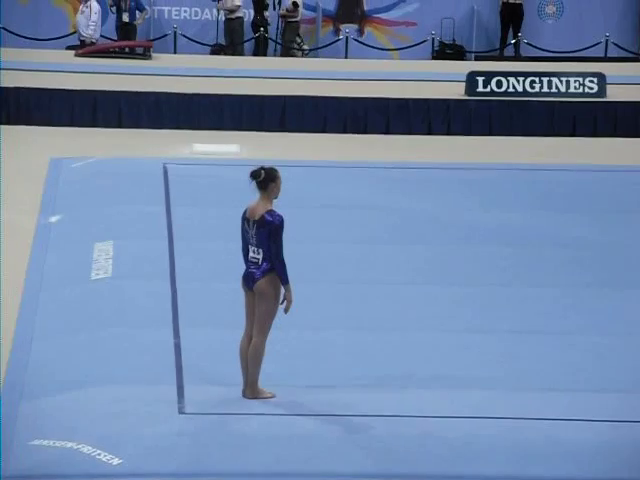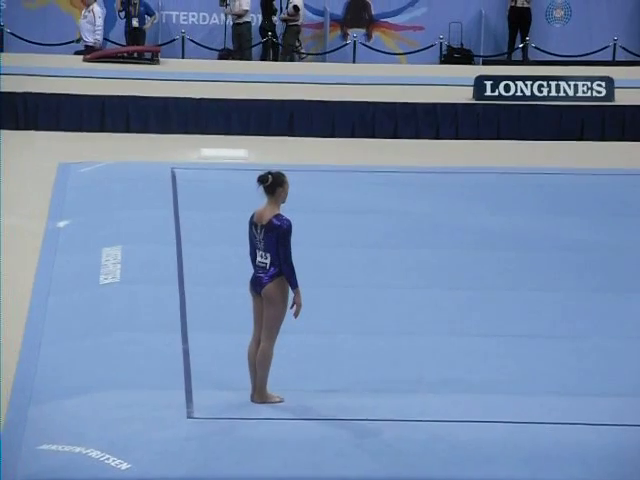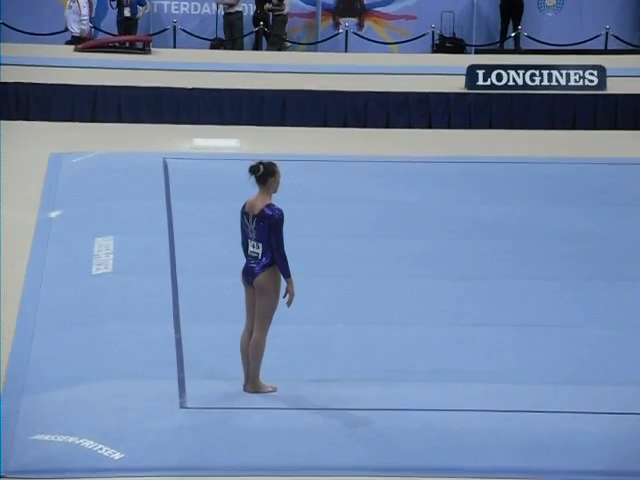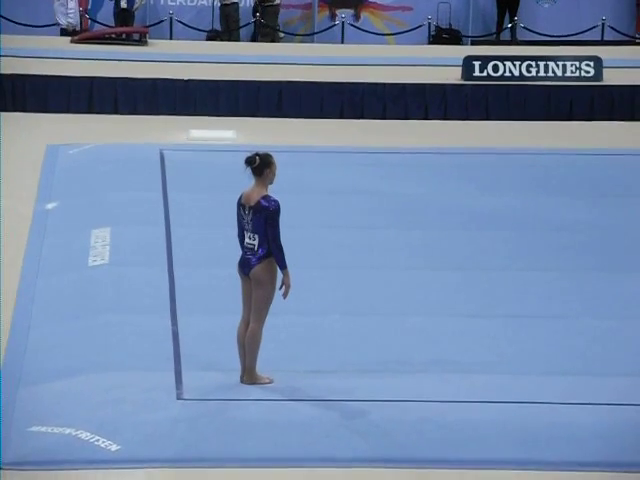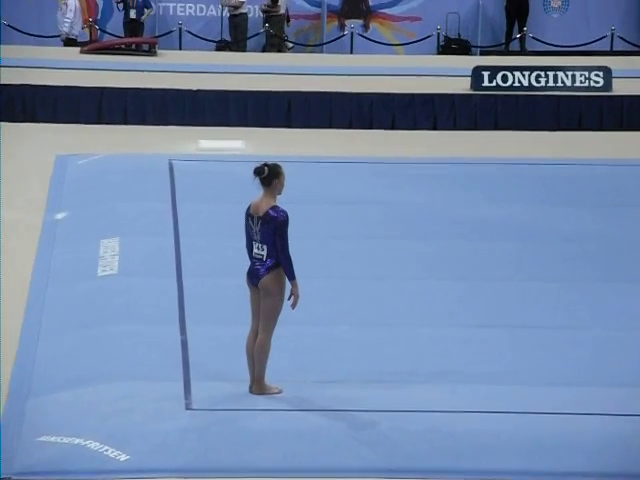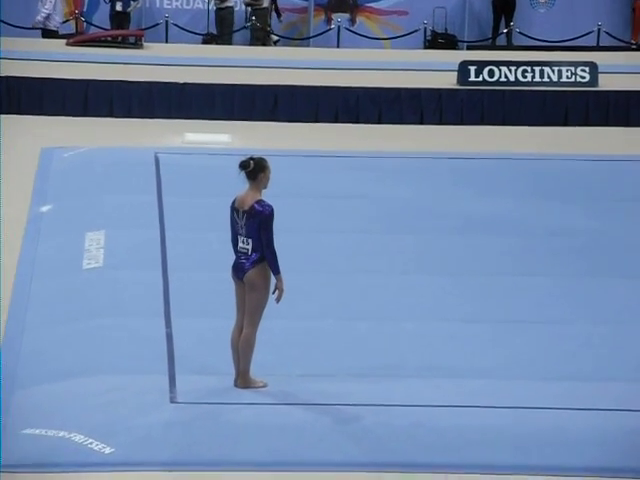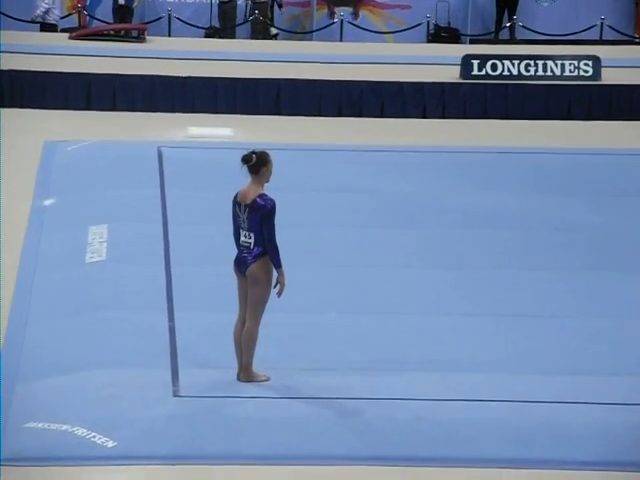
dt=0.2s
person 1, frame 1
left shoulder: (247, 212)
right shoulder: (274, 218)
right elbow: (277, 256)
right wrist: (287, 288)
left hip: (249, 276)
right hip: (266, 280)
left knee: (249, 332)
right knee: (260, 336)
left ankle: (247, 385)
right ankle: (253, 388)
person 1, frame 2
left shoulder: (254, 217)
right shoulder: (282, 223)
right elbow: (286, 261)
right wrist: (296, 292)
left hip: (256, 281)
right hip: (274, 284)
left knee: (256, 337)
right knee: (268, 340)
left ankle: (255, 390)
right ankle: (261, 393)
person 1, frame 3
left shoulder: (245, 207)
right shoulder: (274, 212)
right elbow: (278, 250)
right wrist: (289, 281)
left hip: (248, 270)
right hip: (266, 274)
left knee: (249, 327)
right knee: (260, 330)
left ankle: (248, 379)
right ankle: (254, 382)
person 1, frame 4
left shoulder: (242, 198)
right shoulder: (270, 204)
right elbow: (274, 242)
right wrist: (285, 272)
left hip: (244, 262)
right hip: (262, 266)
left knee: (246, 318)
right knee: (256, 322)
left ankle: (245, 371)
right ankle: (251, 374)
person 1, frame 5
left shoulder: (250, 208)
right shoulder: (279, 214)
right elbow: (283, 252)
right wrist: (294, 283)
left hip: (253, 272)
right hip: (271, 276)
left knee: (255, 328)
right knee: (265, 332)
left ankle: (253, 381)
right ankle: (260, 384)
person 1, frame 6
left shoulder: (235, 202)
right shoulder: (264, 209)
left elbow: (234, 239)
right elbow: (268, 247)
right wrist: (278, 278)
left hip: (238, 266)
right hip: (256, 270)
left knee: (240, 323)
right knee: (250, 326)
left ankle: (238, 375)
right ankle: (244, 377)
person 1, frame 7
left shoulder: (238, 197)
right shoulder: (266, 203)
left elbow: (236, 233)
right elbow: (270, 241)
right wrist: (280, 272)
left hip: (240, 260)
right hip: (258, 264)
left knee: (242, 316)
right knee: (253, 320)
left ankle: (241, 368)
right ankle: (247, 371)
